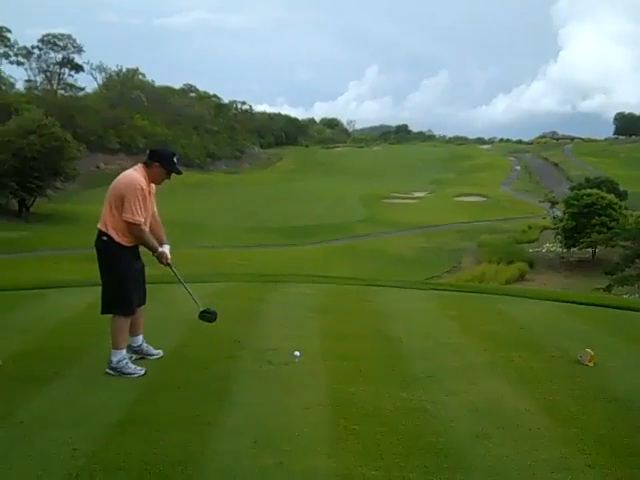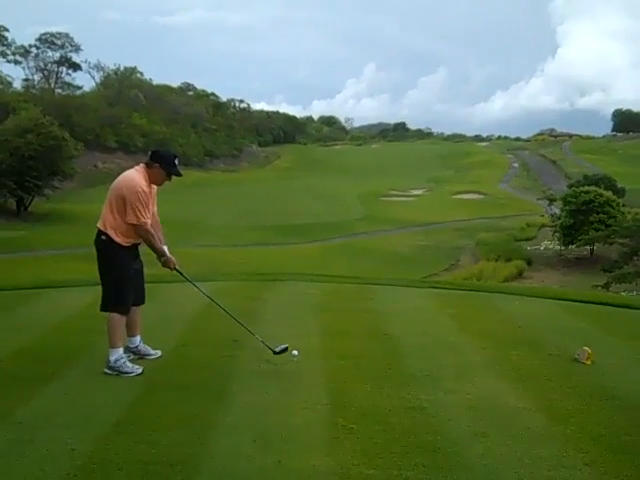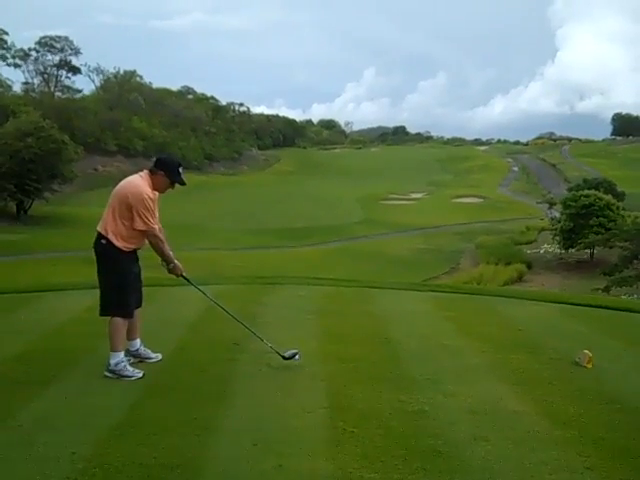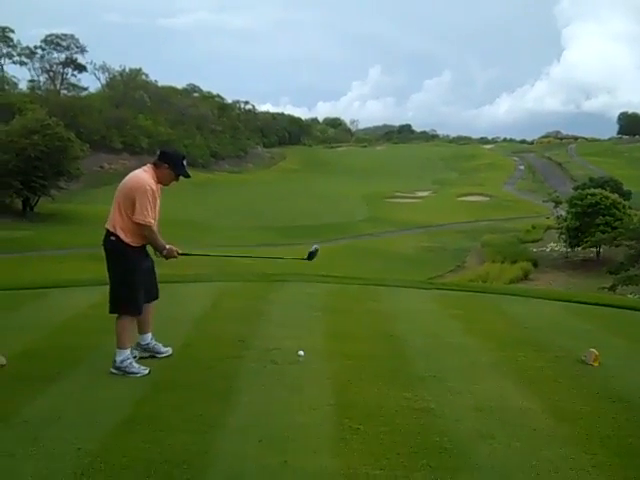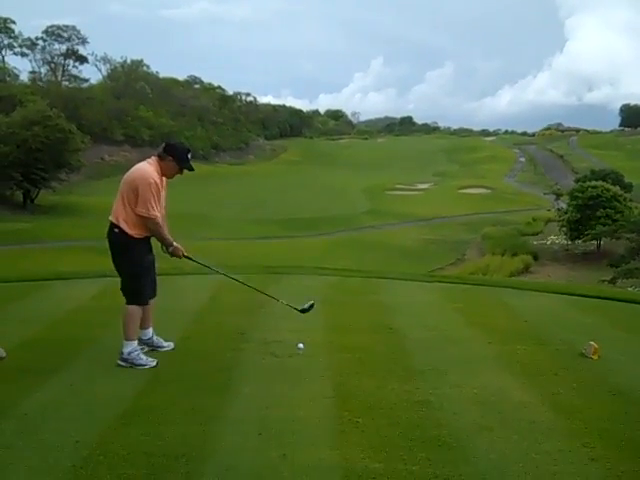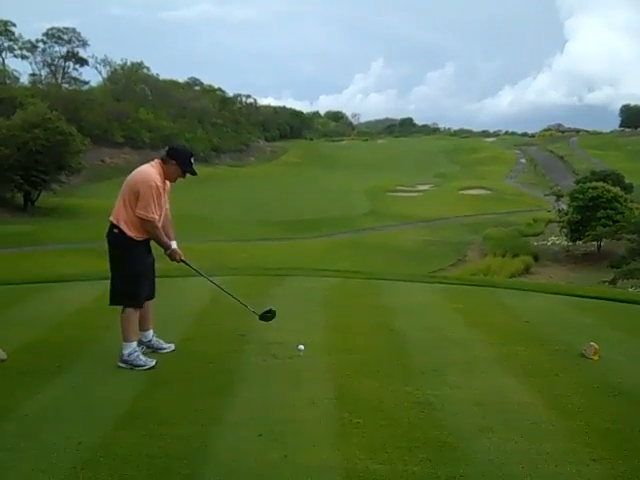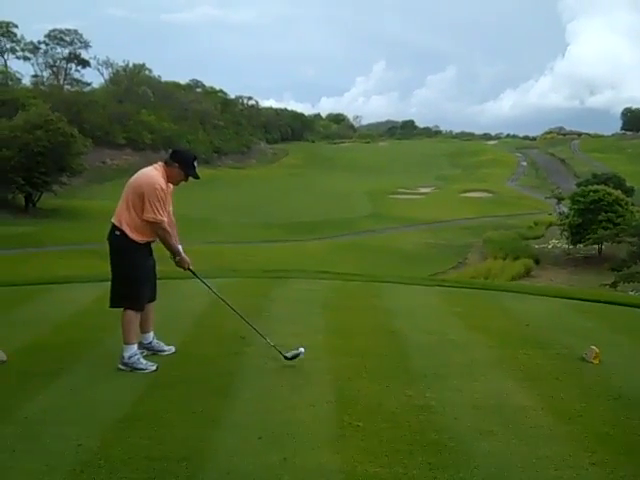
dt=0.5s
person 1, frame 1
left shoulder: (146, 182)
right shoulder: (135, 183)
left elbow: (152, 217)
right elbow: (136, 227)
left wrist: (164, 245)
right wrist: (156, 251)
left hip: (127, 245)
right hip: (115, 246)
left knee: (136, 298)
right knee: (123, 303)
left ankle: (137, 344)
right ankle: (117, 360)
person 1, frame 2
left shoulder: (148, 182)
right shoulder: (136, 185)
left elbow: (153, 218)
right elbow: (143, 229)
left wrist: (164, 248)
right wrist: (162, 255)
left hip: (127, 244)
right hip: (113, 245)
left knee: (135, 298)
right knee: (119, 303)
left ankle: (134, 345)
right ankle: (115, 359)
person 1, frame 3
left shoulder: (147, 185)
right shoulder: (141, 192)
left elbow: (156, 226)
right elbow: (152, 235)
left wrist: (170, 255)
right wrist: (170, 262)
left hip: (124, 247)
right hip: (113, 248)
left knee: (132, 301)
right knee: (120, 307)
left ankle: (134, 348)
right ankle: (116, 362)
person 1, frame 4
left shoulder: (151, 180)
right shoulder: (145, 184)
left elbow: (150, 222)
right elbow: (145, 226)
left wrist: (160, 246)
right wrist: (163, 248)
left hip: (134, 244)
right hip: (123, 246)
left knee: (146, 295)
right knee: (129, 303)
left ankle: (145, 343)
right ankle: (122, 359)
person 1, frame 5
left shoulder: (157, 174)
right shoulder: (148, 177)
left elbow: (159, 213)
right elbow: (151, 220)
left wrist: (168, 241)
right wrist: (170, 245)
left hip: (137, 236)
right hip: (126, 237)
left knee: (147, 290)
right knee: (136, 295)
left ankle: (146, 337)
right ankle: (129, 351)
person 1, frame 6
left shoulder: (161, 177)
right shoulder: (151, 180)
left elbow: (164, 214)
right elbow: (150, 223)
left wrist: (173, 242)
right wrist: (168, 248)
left hip: (137, 238)
right hip: (126, 239)
left knee: (146, 292)
right knee: (133, 297)
left ankle: (147, 338)
right ankle: (128, 353)
person 1, frame 7
left shoulder: (163, 179)
right shoulder: (154, 183)
left elbow: (168, 218)
right elbow: (160, 227)
left wrist: (178, 248)
right wrist: (177, 254)
left hip: (139, 240)
right hip: (127, 241)
left knee: (147, 294)
right knee: (133, 299)
left ankle: (147, 341)
right ankle: (129, 355)
